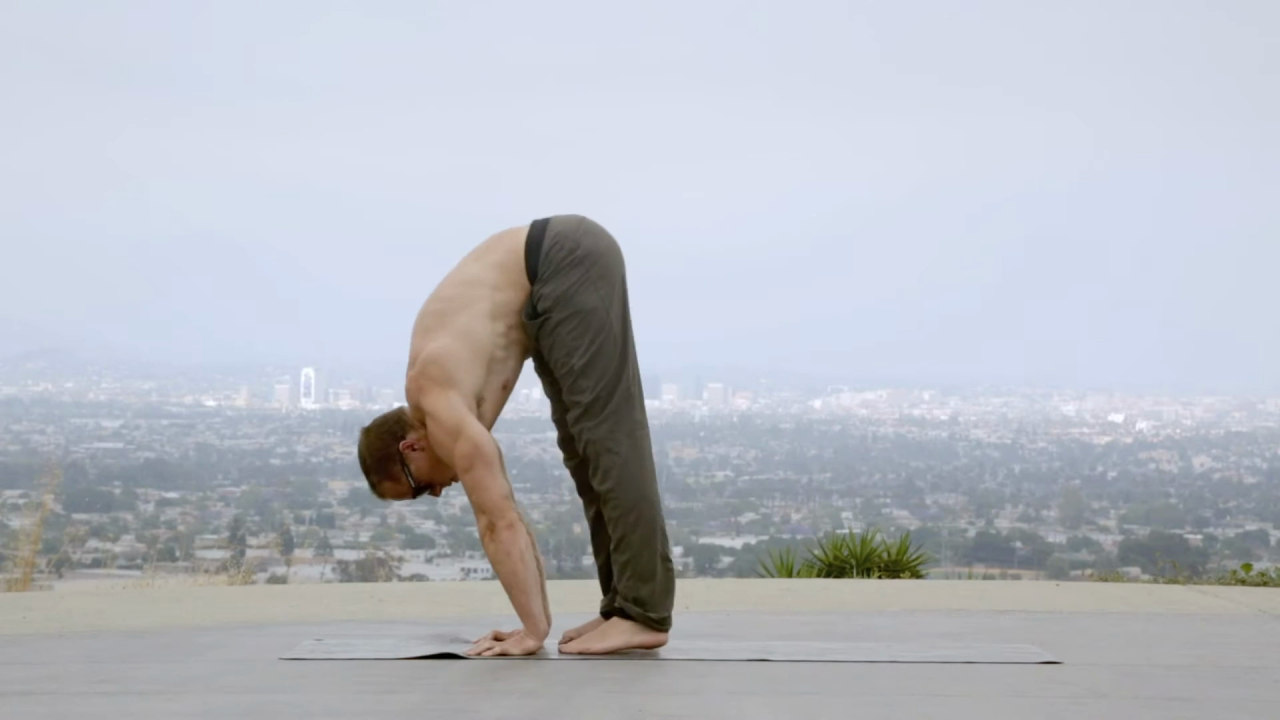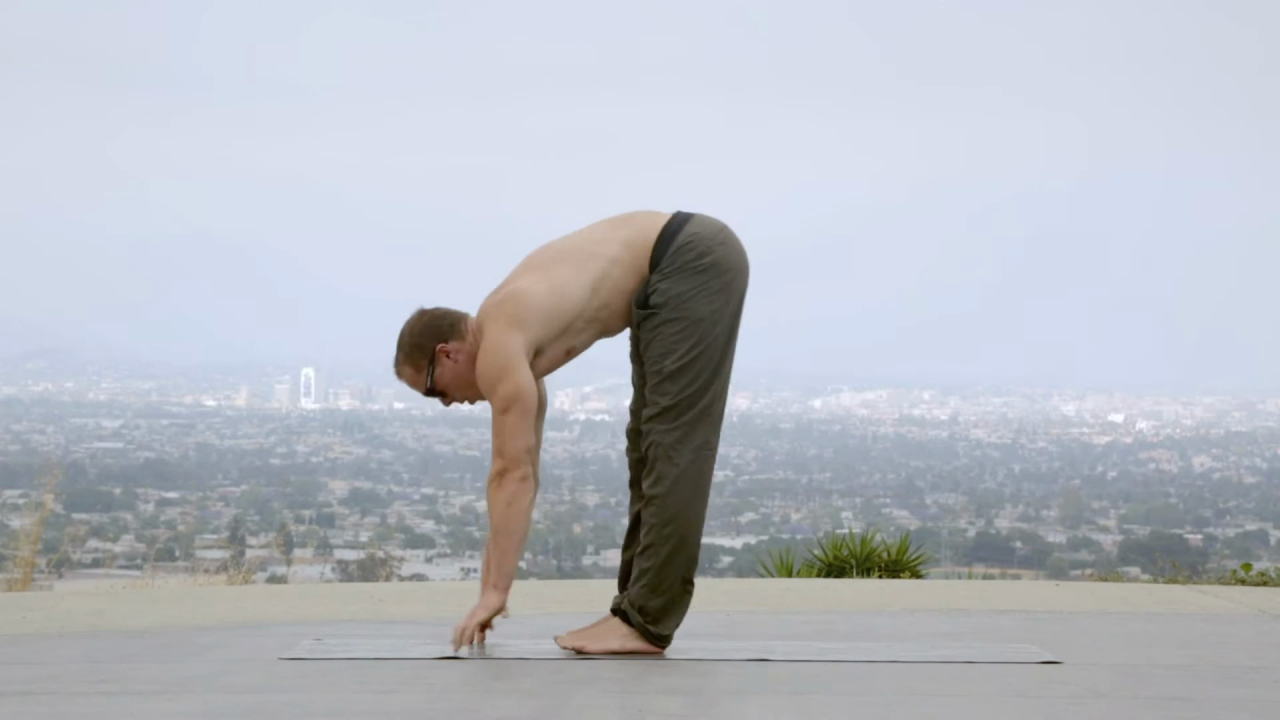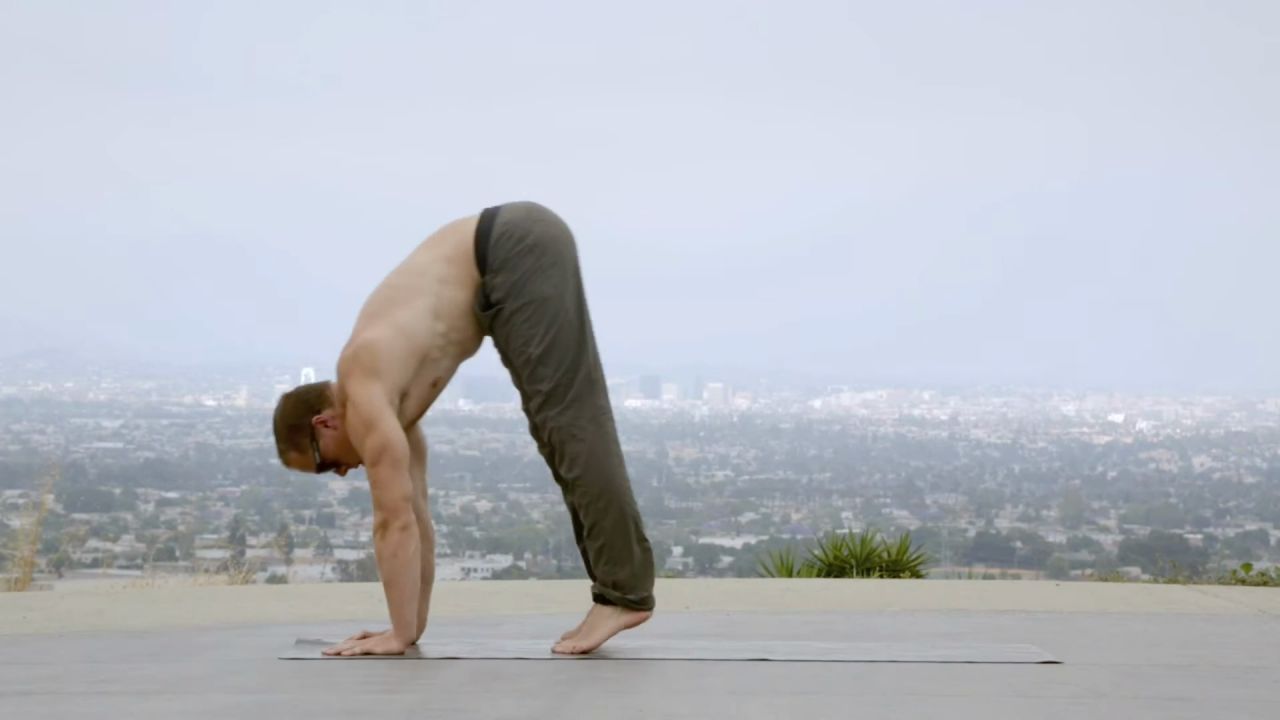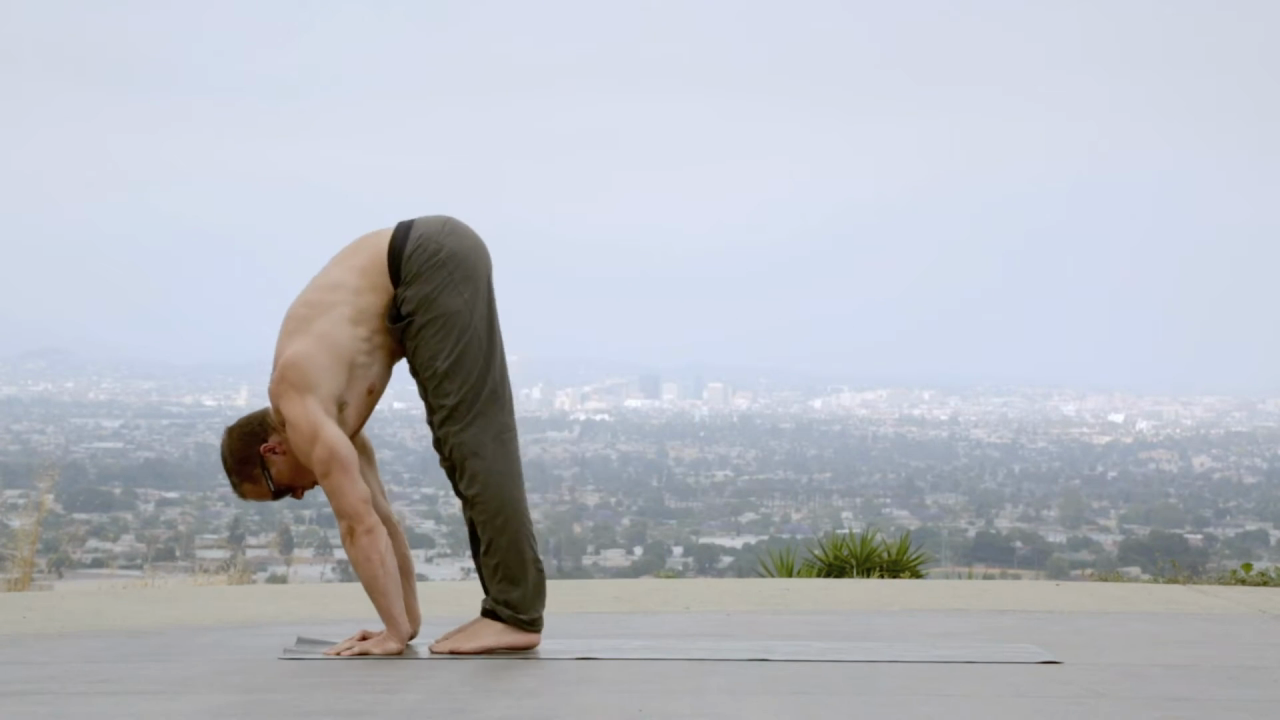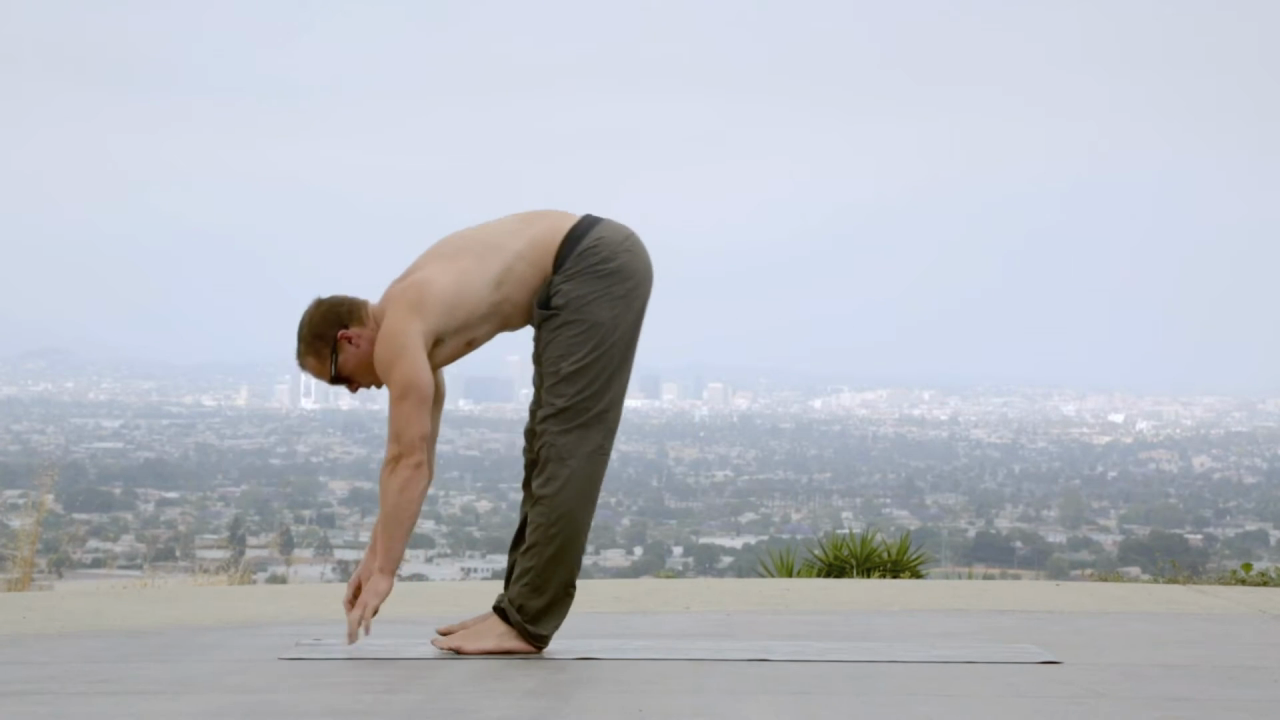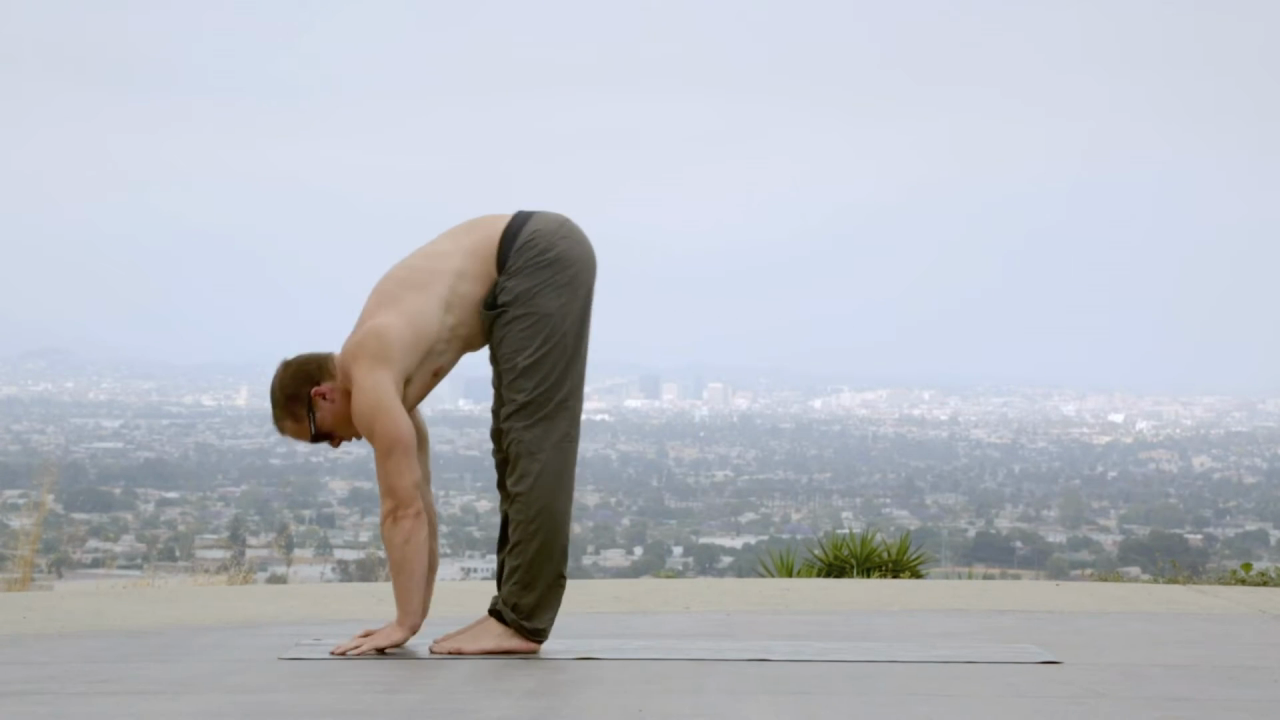
dt=0.4s
person 1, frame 1
left shoulder: (442, 414)
right shoulder: (457, 413)
left elbow: (501, 524)
right elbow: (505, 520)
left wrist: (534, 630)
right wrist: (536, 622)
left hip: (567, 258)
right hip: (564, 260)
left knee: (607, 438)
right knee: (588, 444)
left ankle: (644, 611)
right ankle: (628, 607)
person 1, frame 2
left shoulder: (498, 348)
right shoulder: (513, 342)
left elbow: (512, 473)
right elbow: (522, 471)
left wrist: (493, 588)
right wrist: (496, 579)
left hip: (693, 261)
right hip: (687, 260)
left knee: (674, 443)
right knee: (655, 441)
left ankle: (647, 620)
right ankle: (639, 610)
person 1, frame 3
left shoulder: (362, 403)
right shoulder: (389, 404)
left elbow: (396, 523)
right elbow: (414, 519)
left wrist: (399, 633)
right wrist: (412, 624)
left hip: (513, 248)
right hip: (510, 245)
left knee: (564, 421)
right knee: (563, 426)
left ankle: (622, 592)
right ankle: (619, 589)
person 1, frame 4
left shoulder: (301, 417)
right shoulder: (330, 417)
left elbow: (361, 528)
right elbow: (380, 520)
left wrist: (396, 631)
right wrist: (408, 620)
left hip: (434, 257)
right hip: (437, 257)
left knee: (473, 439)
right knee: (469, 439)
left ankle: (515, 612)
right ankle: (511, 608)
person 1, frame 5
left shoulder: (395, 335)
right shoulder: (417, 332)
left elbow: (408, 459)
right elbow: (414, 457)
left wrist: (384, 571)
right wrist: (375, 557)
left hip: (595, 265)
right hip: (597, 262)
left knee: (565, 447)
right knee: (554, 446)
left ankle: (523, 619)
right ankle: (521, 612)
person 1, frame 6
left shoulder: (368, 382)
right shoulder: (388, 377)
left elbow: (403, 510)
right elbow: (418, 500)
left wrist: (404, 622)
right wrist: (416, 613)
left hip: (540, 259)
right hip: (545, 255)
left knee: (533, 443)
right knee: (520, 445)
left ankle: (521, 618)
right ankle: (518, 612)
